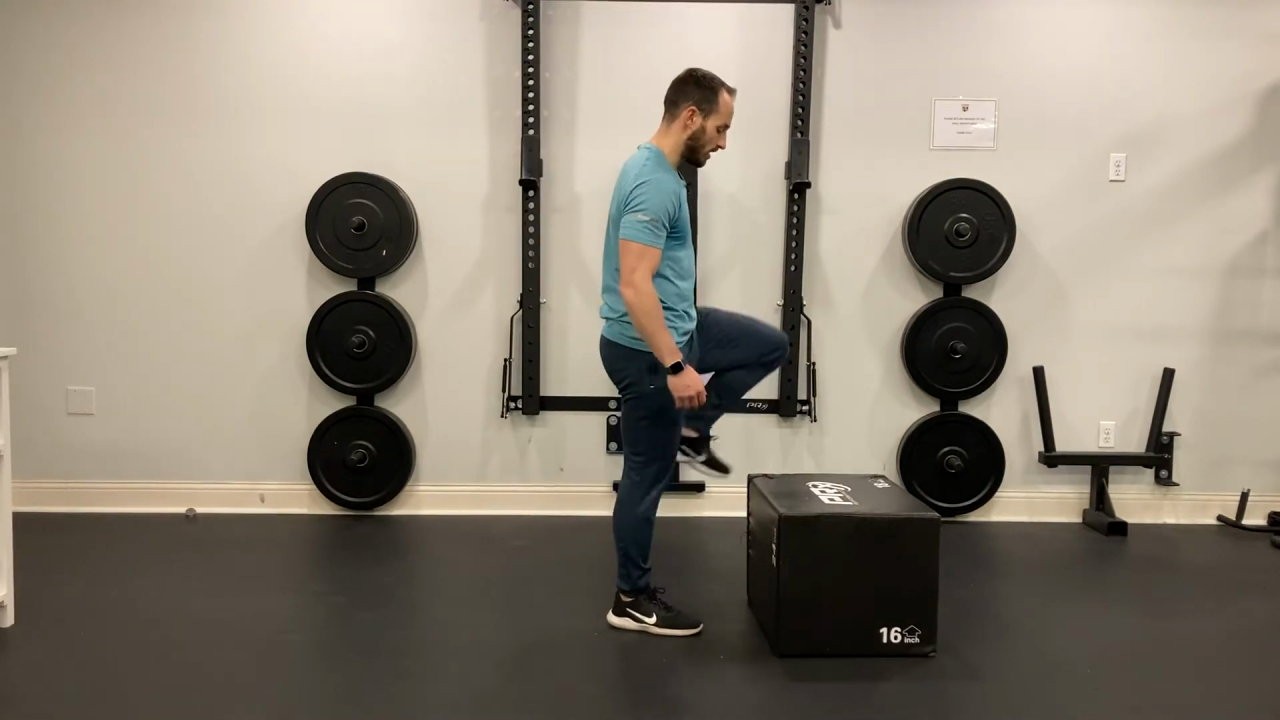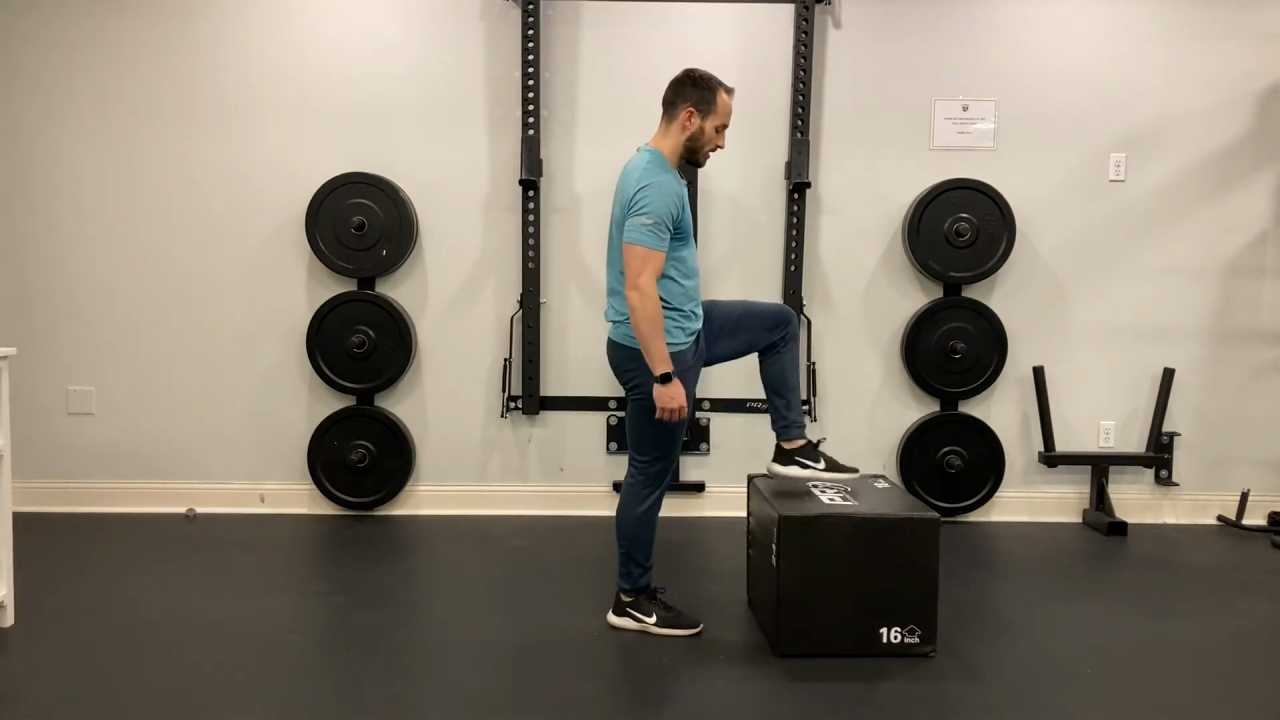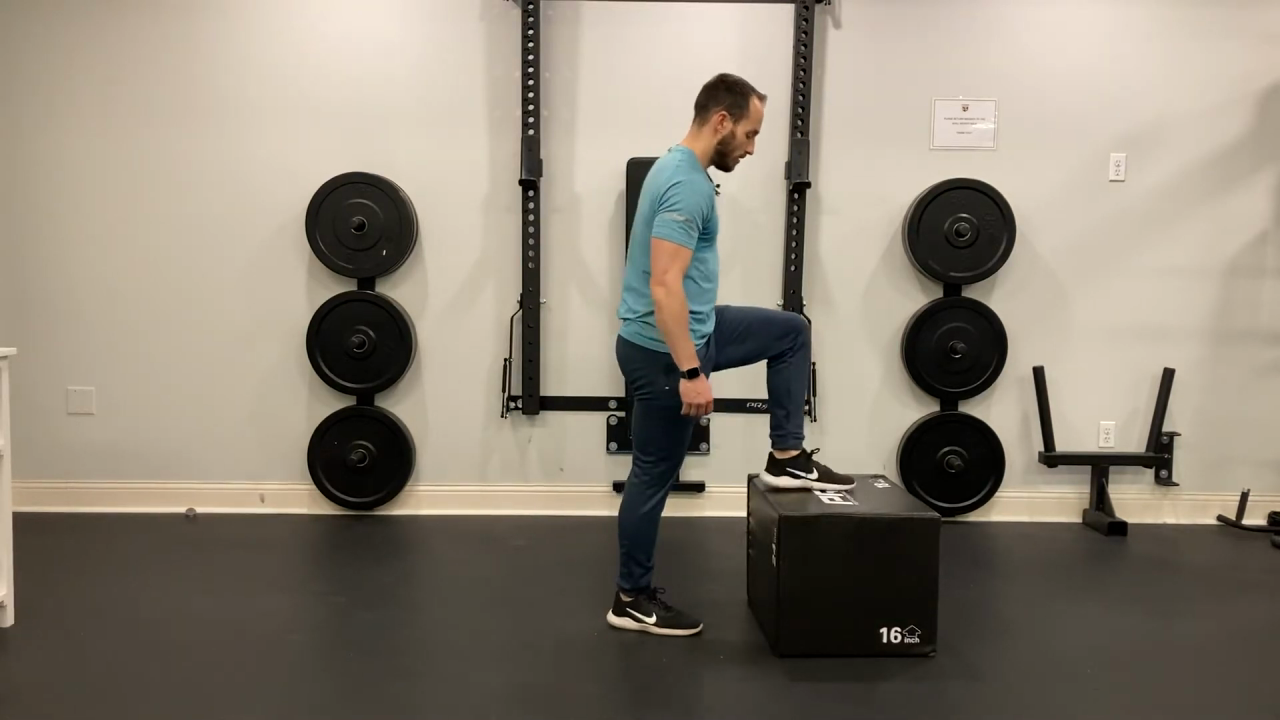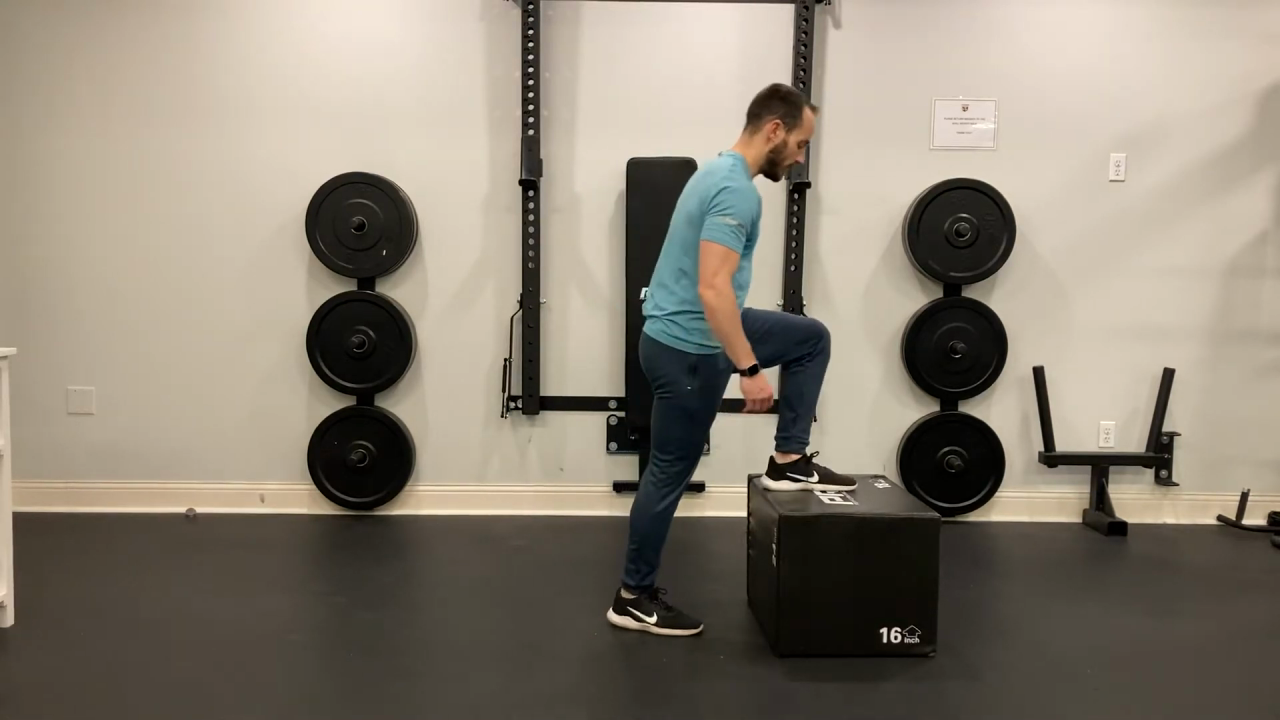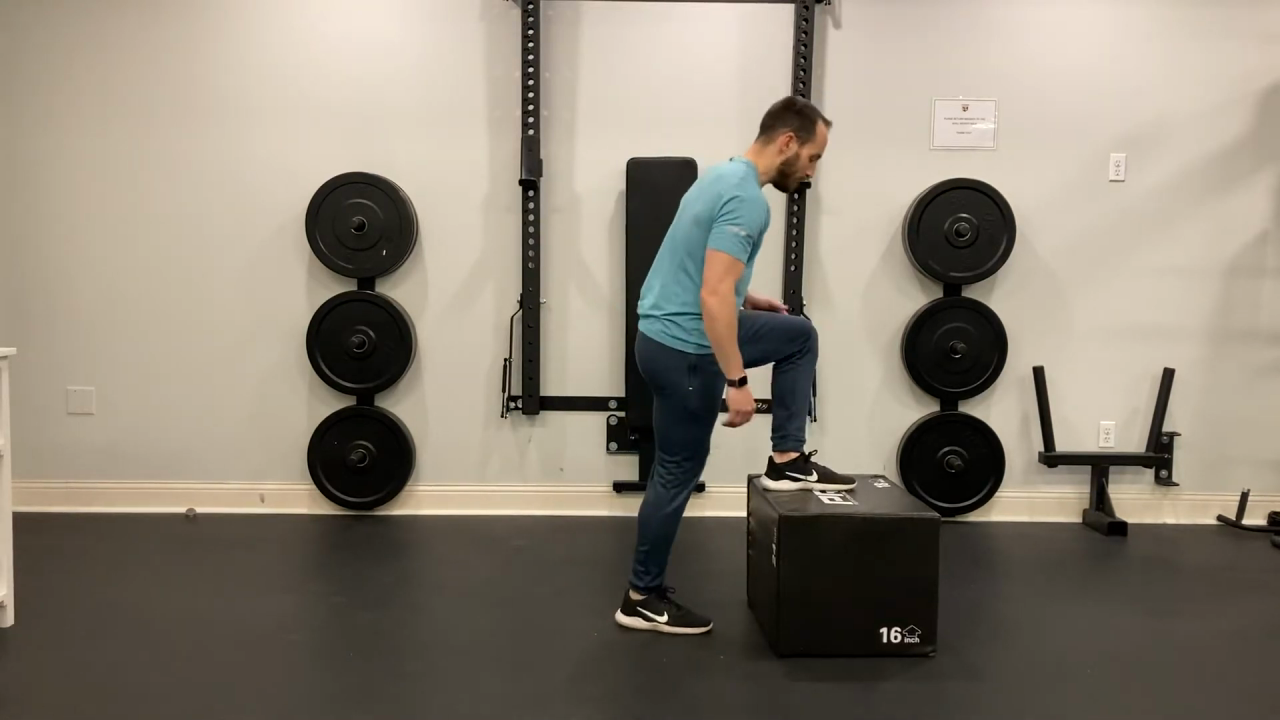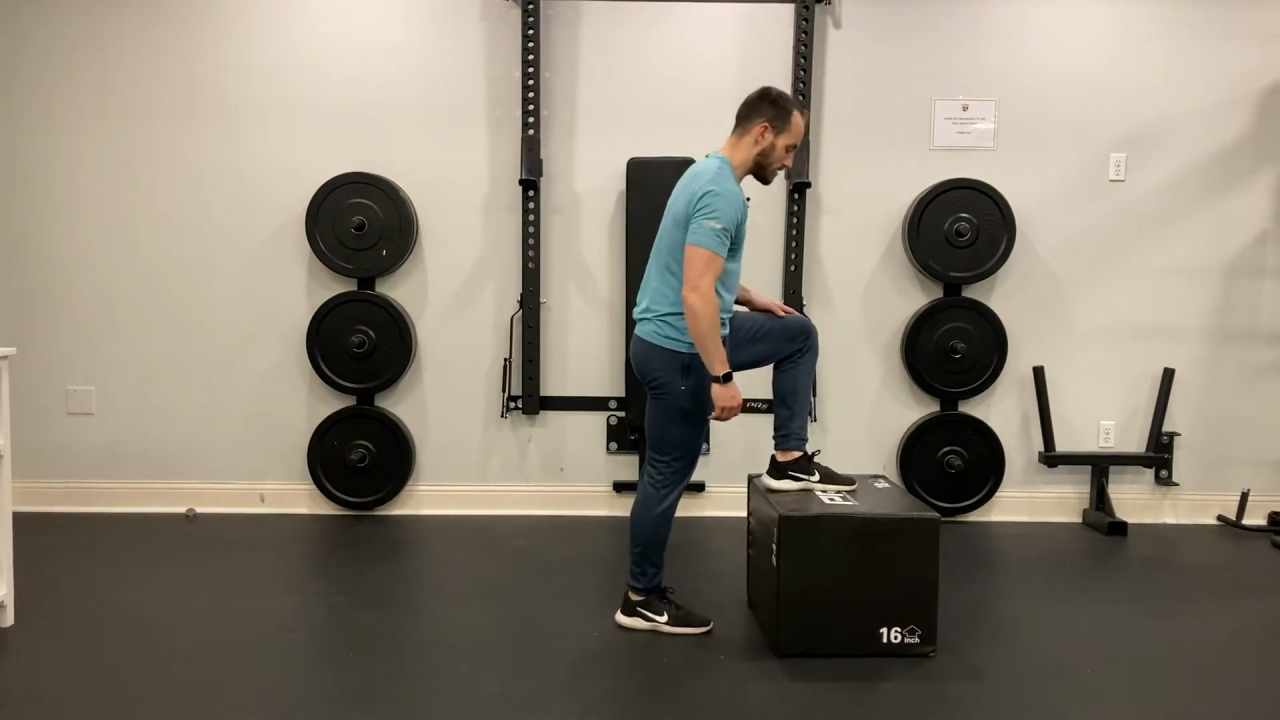
dt=0.4s
person 1, frame 1
left shoulder: (654, 168)
right shoulder: (654, 184)
right elbow: (634, 285)
right wrist: (675, 366)
left hip: (675, 326)
right hip: (647, 347)
left knee: (770, 344)
right knee: (648, 473)
left ankle: (691, 433)
right ankle: (631, 600)
person 1, frame 2
left shoulder: (651, 169)
right shoulder: (656, 185)
right elbow: (638, 290)
right wrist: (664, 376)
left hip: (682, 327)
right hip: (657, 348)
left knee: (779, 322)
right knee: (649, 474)
left ankle: (792, 447)
right ankle: (632, 600)
person 1, frame 3
left shoulder: (678, 169)
right shoulder: (686, 184)
right elbow: (664, 285)
right wrist: (690, 372)
left hip: (687, 331)
right hip: (661, 349)
left knee: (792, 331)
right knee: (654, 473)
left ankle: (787, 458)
right ankle: (631, 600)
person 1, frame 4
left shoulder: (723, 172)
right shoulder: (738, 190)
right elbow: (713, 290)
left wrist: (744, 335)
right wrist: (751, 370)
left hip: (690, 333)
right hip: (686, 348)
left knee: (812, 338)
right knee: (670, 472)
left ankle: (789, 460)
right ankle: (633, 597)
person 1, frame 5
left shoulder: (724, 176)
right shoulder: (747, 200)
right elbow: (714, 297)
left wrist: (752, 301)
right wrist: (736, 382)
left hip: (679, 331)
right hip: (681, 348)
left knee: (799, 335)
right knee: (677, 473)
left ankle: (787, 460)
right ankle: (642, 599)
person 1, frame 6
left shoulder: (709, 174)
right shoulder: (721, 193)
right elbow: (696, 293)
left wrist: (752, 300)
right wrist: (722, 378)
left hip: (684, 337)
right hip: (676, 351)
left knee: (799, 334)
right knee: (668, 474)
left ankle: (790, 460)
right ankle: (641, 600)
